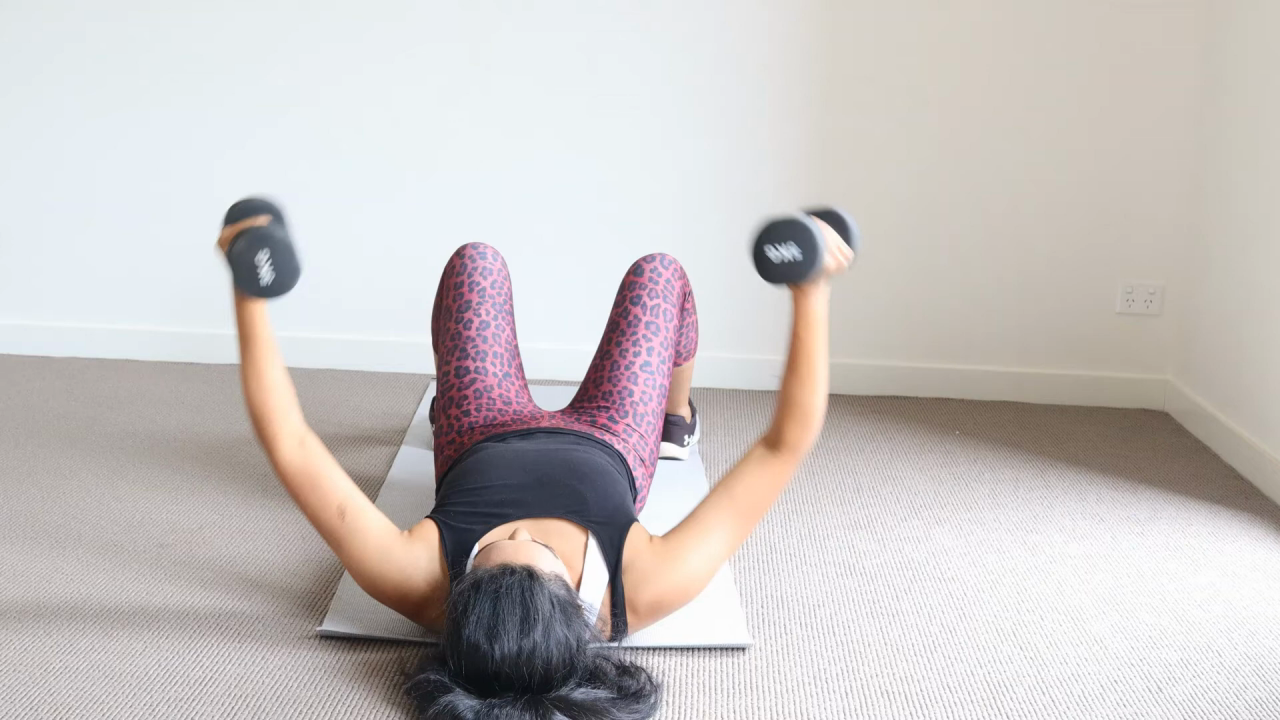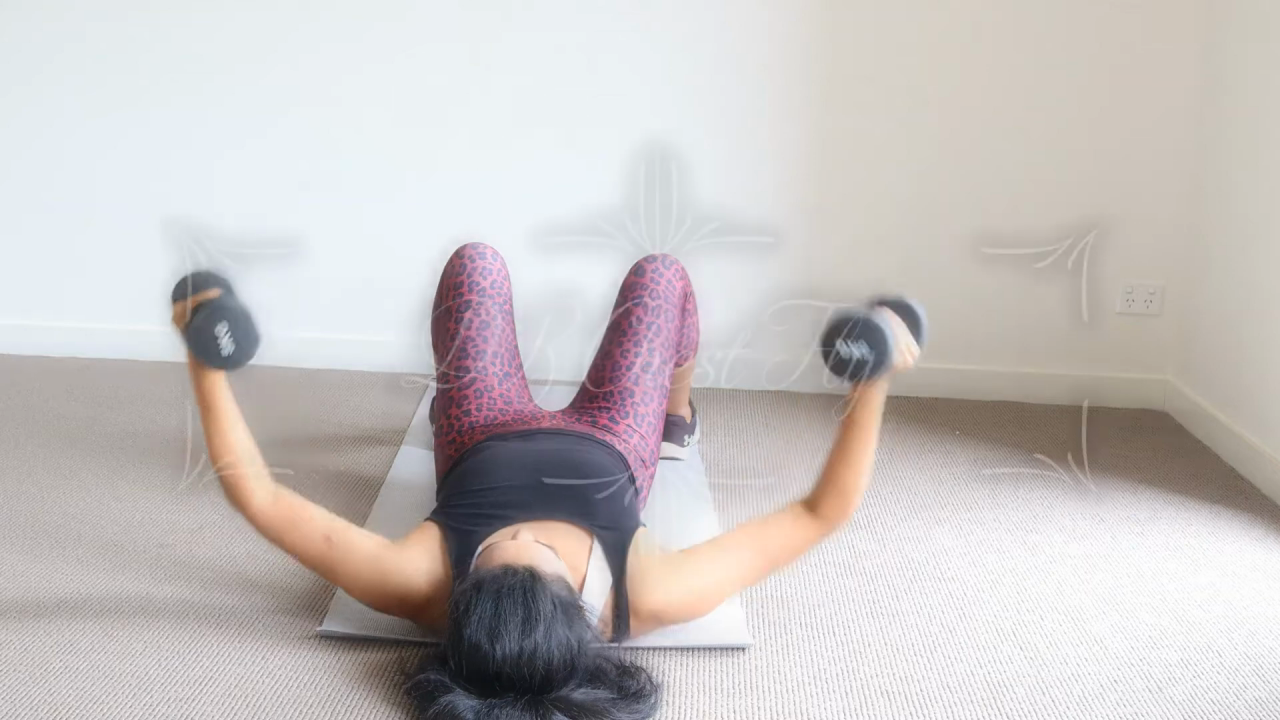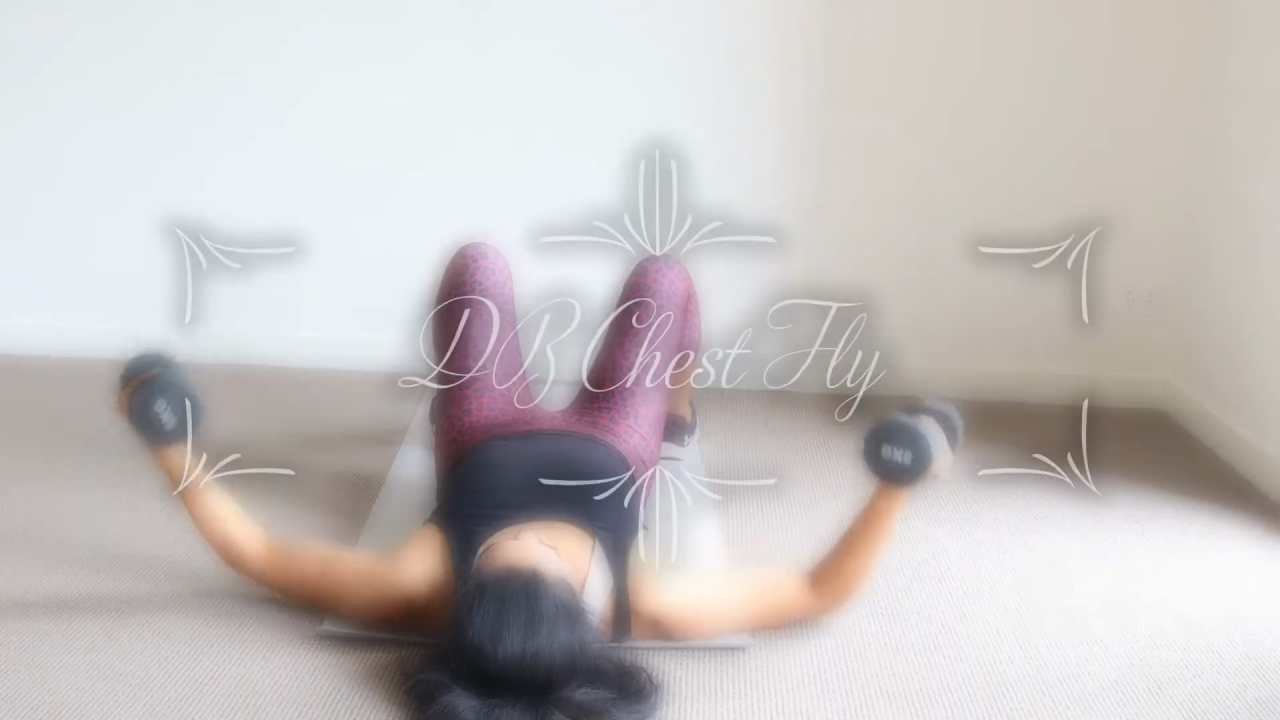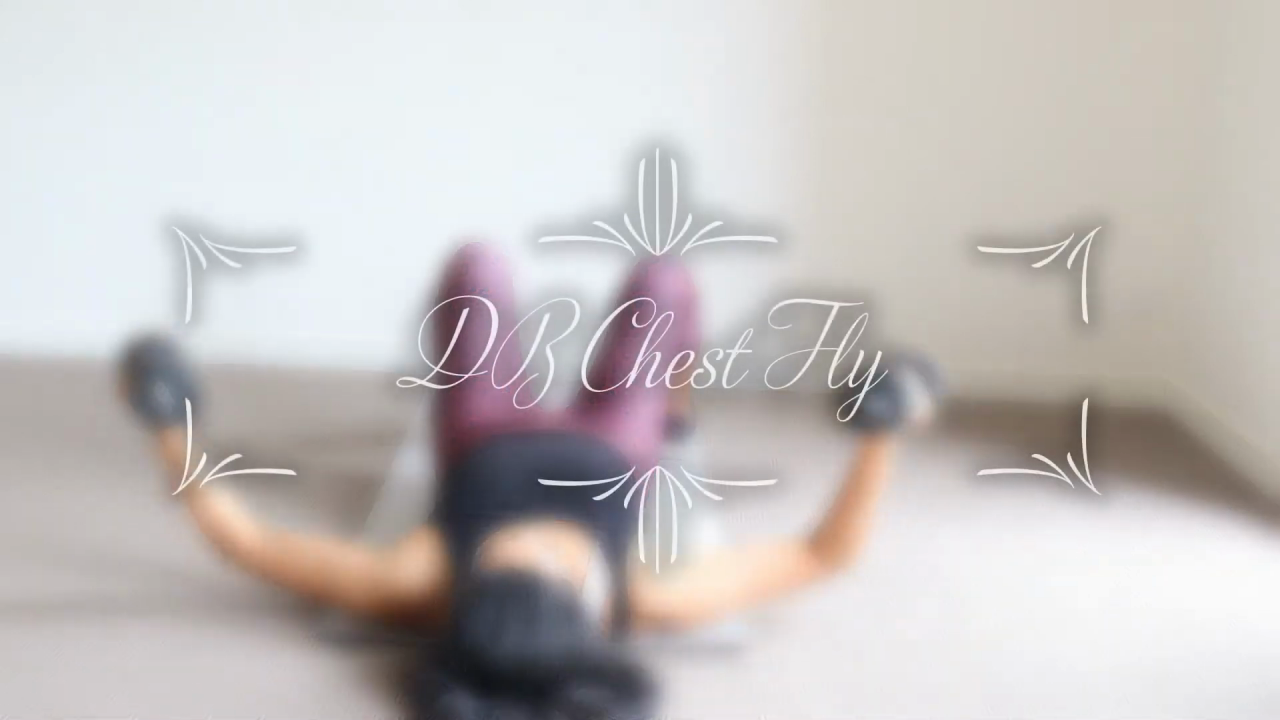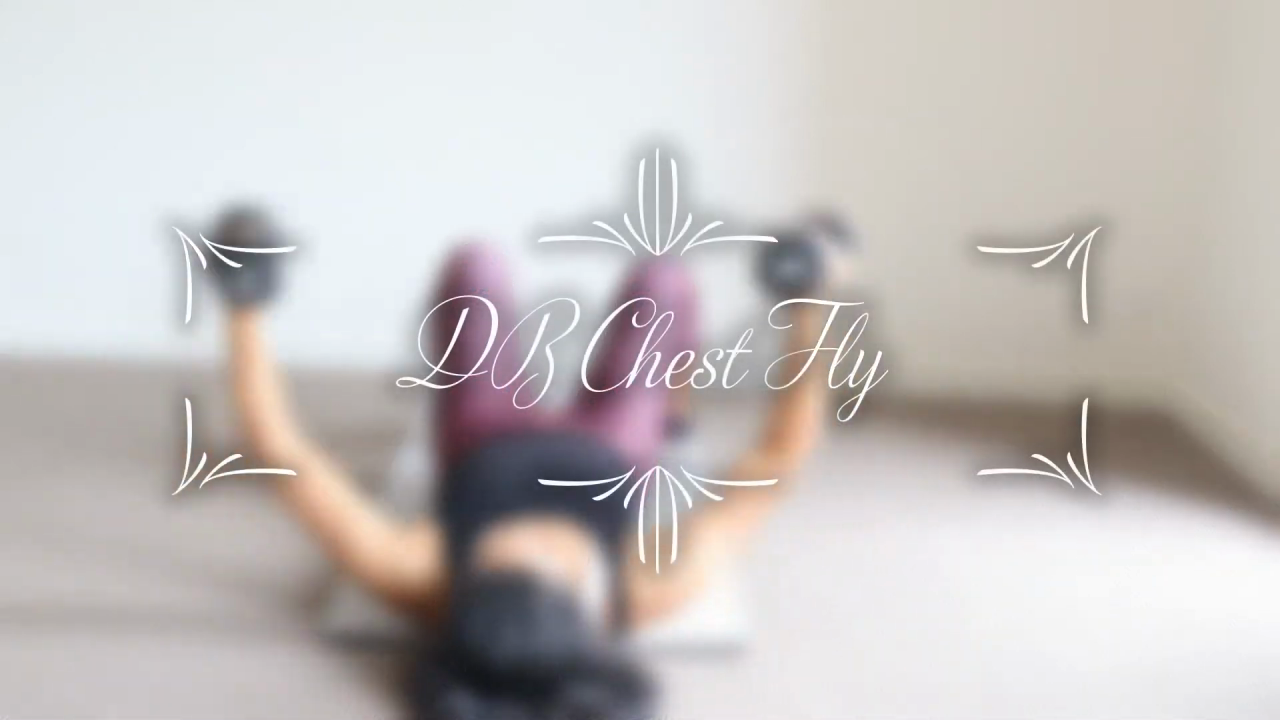
dt=0.3s
person 1, frame 1
left shoulder: (421, 582)
right shoulder: (640, 589)
left elbow: (289, 447)
right elbow: (786, 445)
left wrist: (250, 296)
right wrist: (810, 294)
left hip: (481, 449)
right hip: (605, 455)
left knee: (477, 261)
right knee: (658, 273)
right ankle: (674, 425)
person 1, frame 2
left shoulder: (421, 583)
right shoulder: (645, 596)
left elbow: (255, 493)
right elbow: (824, 512)
left wrist: (208, 365)
right wrist: (872, 382)
left hip: (481, 448)
right hip: (605, 453)
left knee: (476, 262)
right knee: (659, 273)
right ankle: (676, 425)
person 1, frame 3
left shoulder: (429, 591)
right shoulder: (642, 605)
left elbow: (259, 554)
right elbow: (824, 586)
left wrist: (171, 450)
right wrist: (896, 484)
left hip: (486, 448)
right hip: (611, 452)
left knee: (477, 260)
right knee: (660, 277)
right ankle: (677, 421)
person 1, frame 4
left shoulder: (424, 589)
right shoulder: (642, 602)
left elbow: (255, 545)
right elbow: (822, 556)
left wrist: (174, 438)
right wrist: (878, 438)
left hip: (485, 447)
right hip: (606, 449)
left knee: (477, 261)
right knee: (663, 279)
right ankle: (672, 417)
person 1, frame 5
left shoulder: (419, 584)
right shoulder: (646, 594)
left elbow: (287, 457)
right elbow: (776, 462)
left wrist: (242, 307)
right wrist: (808, 314)
left hip: (487, 450)
right hip: (605, 455)
left knee: (476, 262)
right knee: (661, 279)
right ankle: (666, 415)
